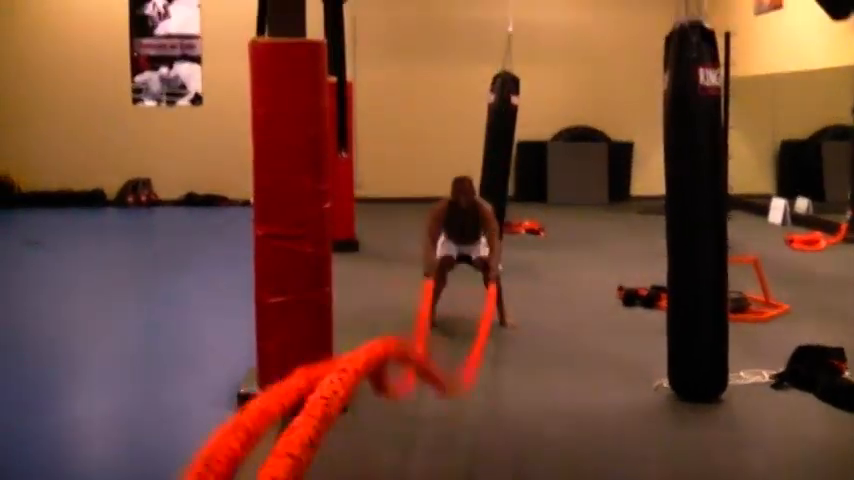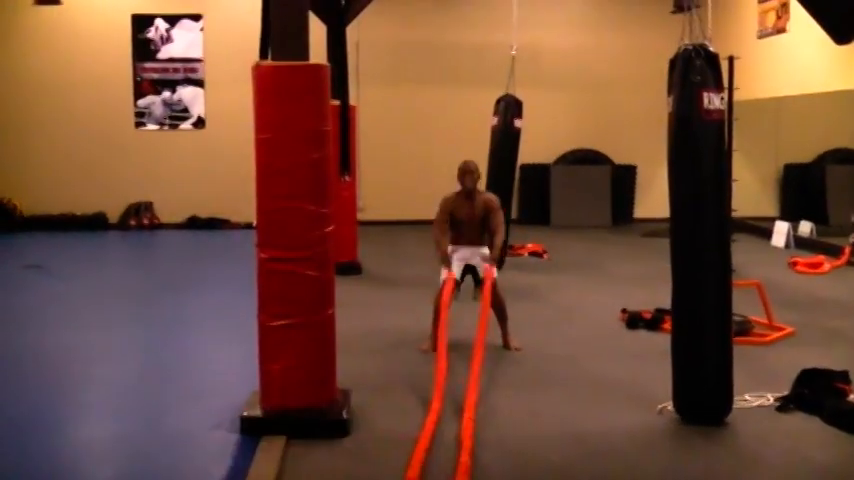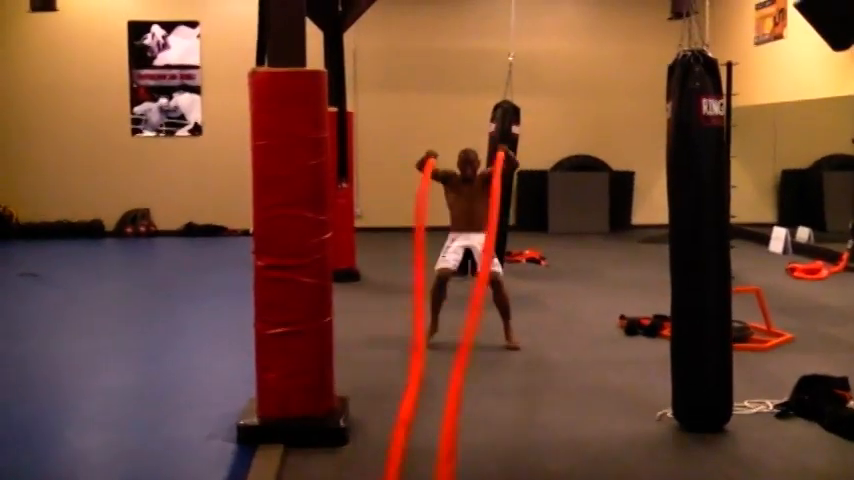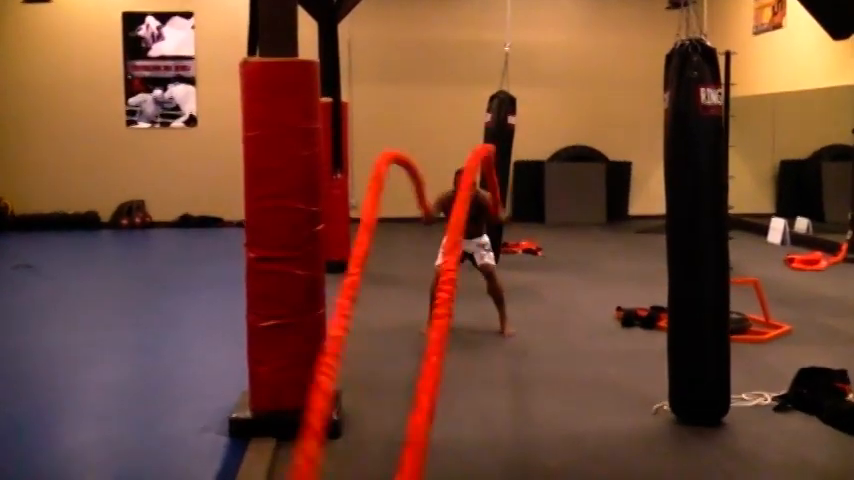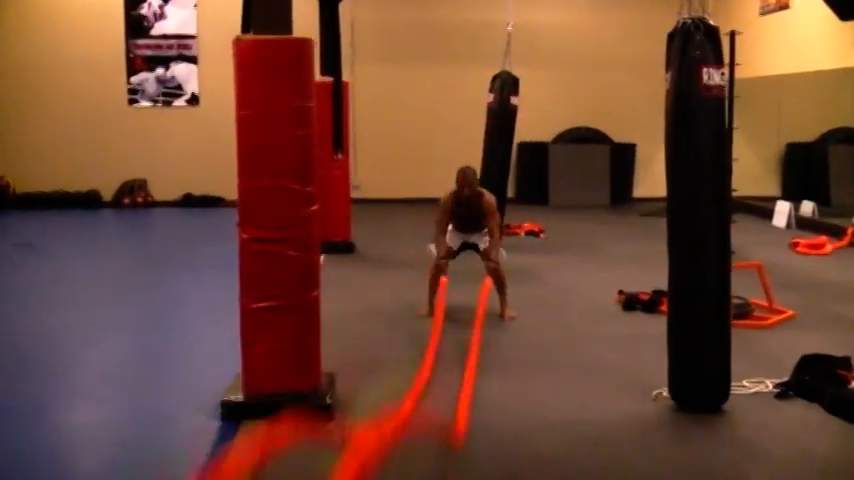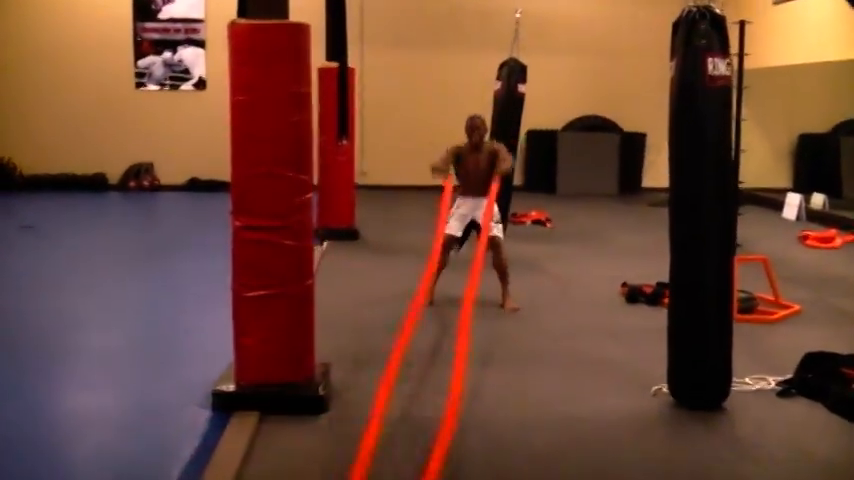
dt=0.2s
person 1, frame 1
left shoulder: (484, 209)
right shoulder: (441, 209)
left elbow: (494, 242)
right elbow: (430, 241)
left wrist: (494, 268)
right wrist: (428, 266)
left hip: (475, 244)
right hip: (450, 242)
left knee: (487, 265)
right knee: (442, 264)
left ankle: (502, 315)
right ankle: (430, 313)
person 1, frame 2
left shoulder: (490, 201)
right shoulder: (449, 202)
left elbow: (499, 229)
right elbow: (439, 231)
left wrist: (495, 250)
right wrist: (443, 252)
left hip: (480, 251)
right hip: (455, 251)
left knee: (492, 286)
left ankle: (506, 337)
right ankle: (433, 337)
person 1, frame 3
left shoulder: (487, 178)
right shoulder: (449, 178)
left elbow: (513, 165)
right elbow: (421, 168)
left wrist: (506, 153)
right wrist: (427, 159)
left hip: (481, 239)
right hip: (456, 238)
left knee: (496, 280)
right knee: (441, 277)
left ankle: (508, 332)
right ankle: (433, 324)
person 1, frame 4
left shoulder: (483, 198)
right shoulder: (446, 198)
left elbow: (499, 219)
right elbow: (428, 219)
left wrist: (497, 214)
right wrist: (430, 214)
left hip: (478, 240)
left knee: (490, 273)
right knee: (440, 274)
left ankle: (504, 322)
person 1, frame 5
left shoulder: (487, 200)
right shoulder: (448, 201)
left elbow: (494, 233)
right elbow: (440, 231)
left wrist: (493, 258)
right wrist: (441, 256)
left hip: (481, 233)
right hip: (456, 232)
left knee: (493, 263)
right knee: (440, 262)
left ankle: (504, 306)
right ankle: (430, 305)
person 1, frame 6
left shoulder: (494, 149)
right shoulder: (457, 150)
left elbow: (507, 161)
right elbow: (441, 163)
left wrist: (502, 169)
right wrist: (439, 168)
left hip: (486, 204)
right hip: (463, 203)
left knee: (496, 244)
right knee: (445, 243)
left ankle: (506, 295)
right ankle: (430, 290)
